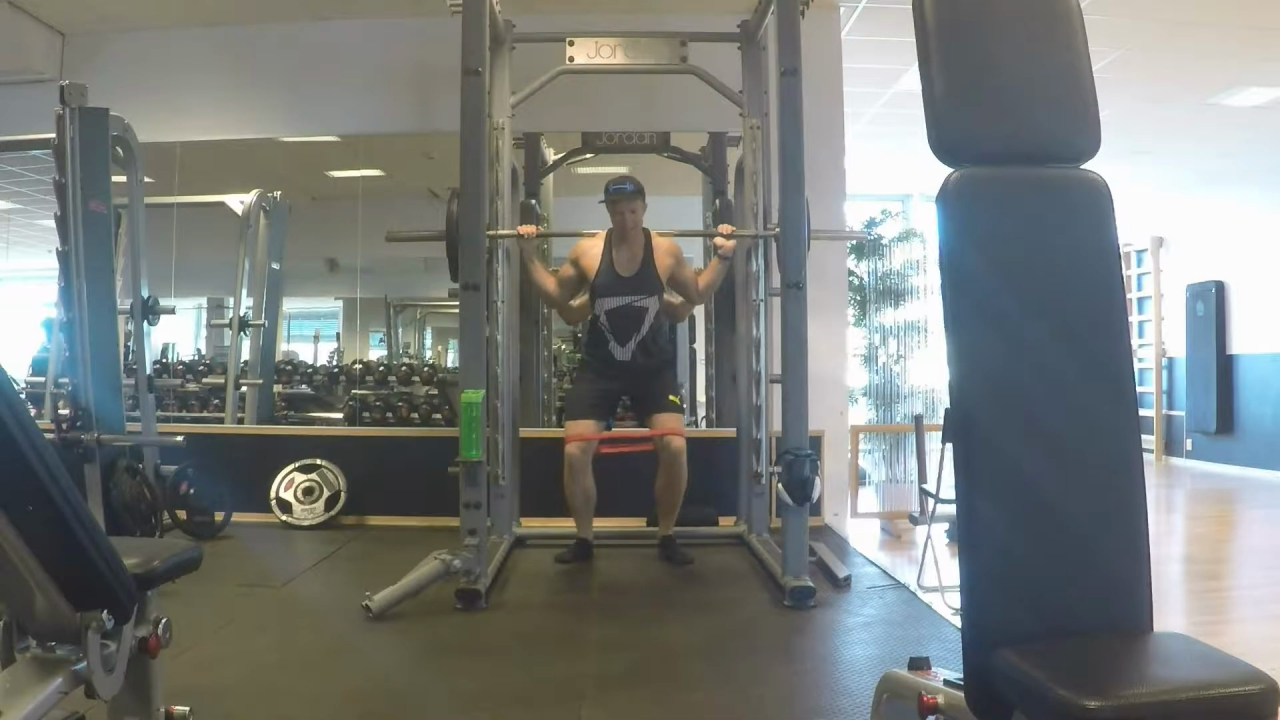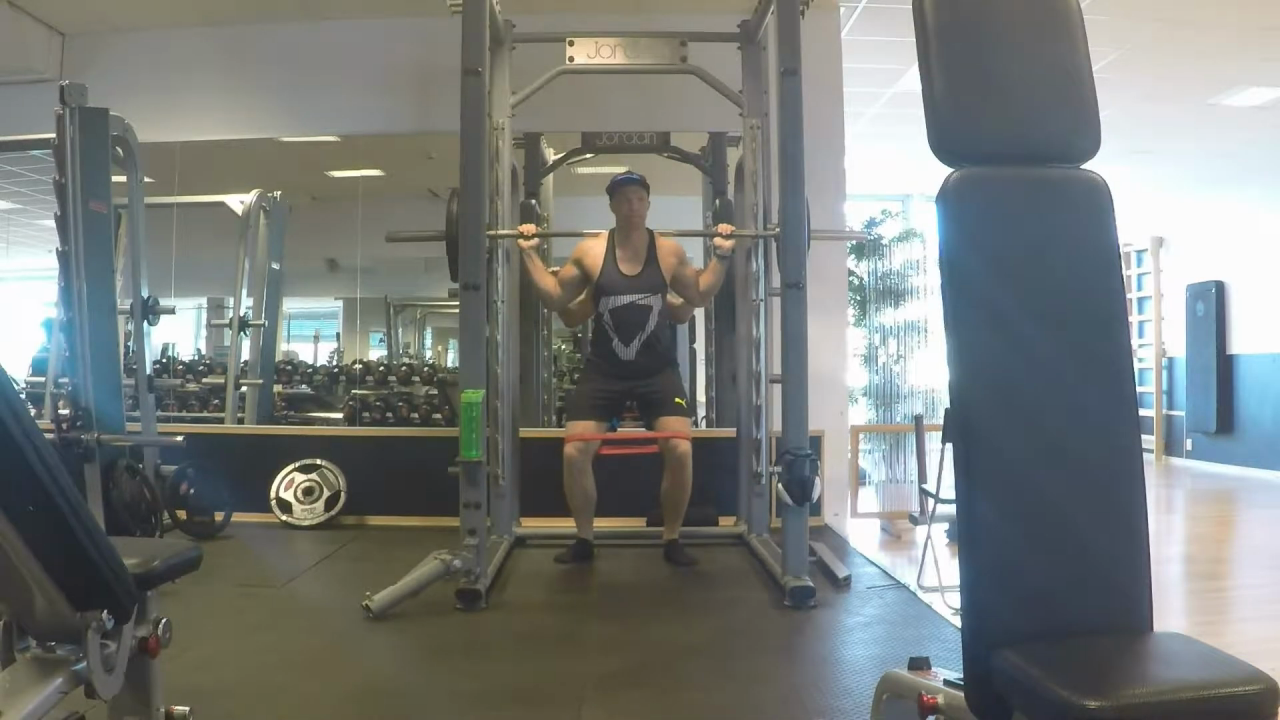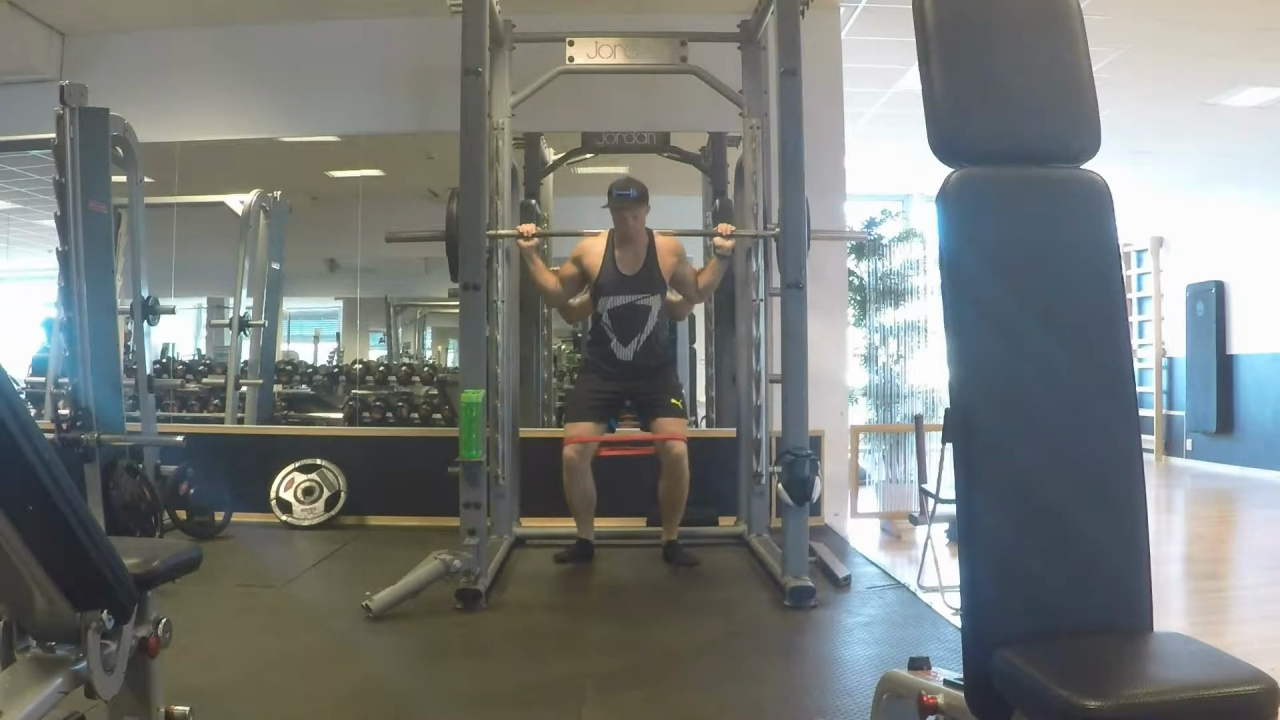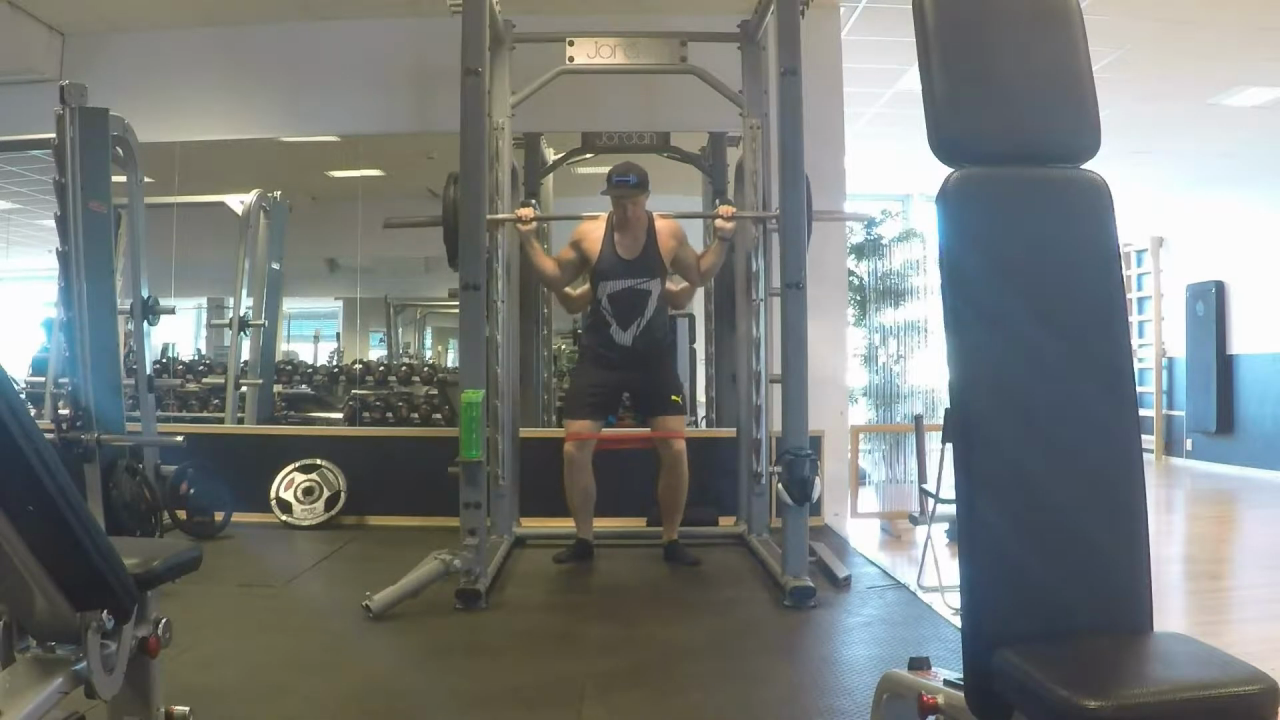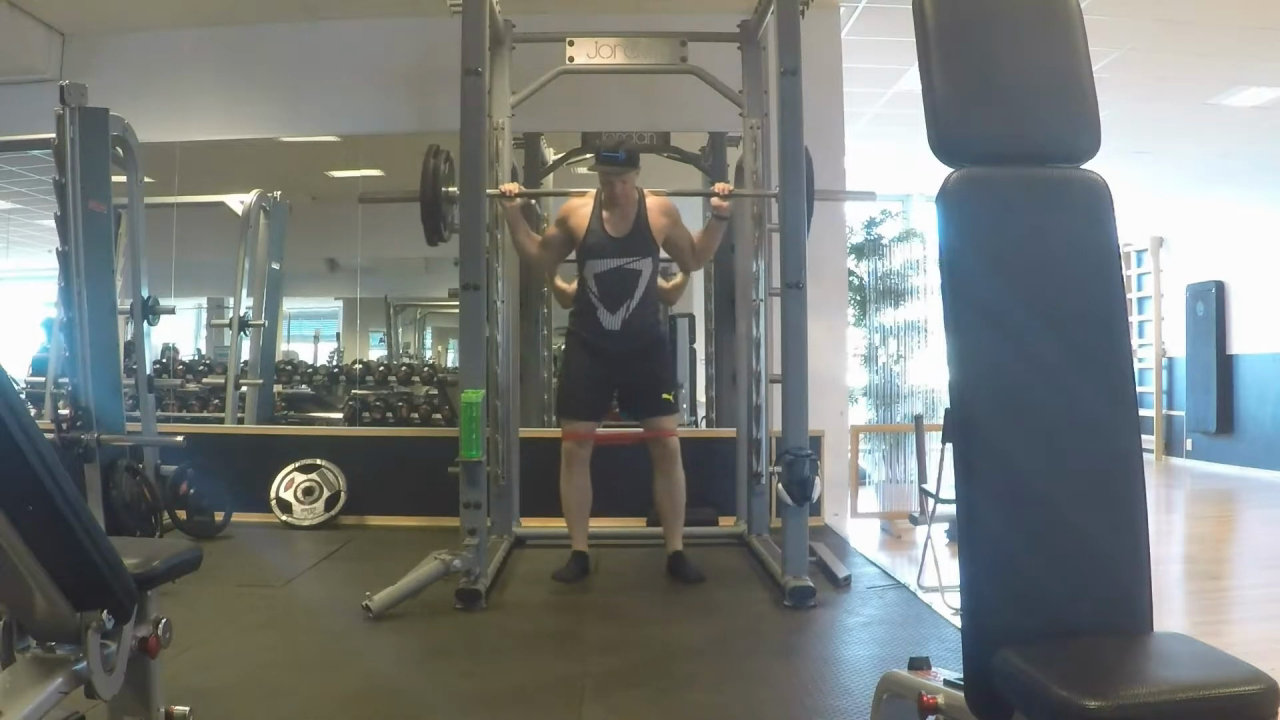
dt=1s
person 1, frame 1
left shoulder: (667, 251)
right shoulder: (586, 251)
left elbow: (697, 294)
right elbow: (556, 297)
left wrist: (723, 256)
right wrist: (530, 254)
left hip: (653, 368)
right hip: (599, 369)
left knee: (674, 448)
right knee: (575, 453)
left ankle: (667, 537)
right ankle: (583, 539)
person 1, frame 2
left shoulder: (670, 252)
right shoulder: (589, 252)
left elbow: (698, 297)
right elbow: (556, 299)
left wrist: (722, 256)
right wrist: (530, 254)
left hip: (657, 370)
right hip: (603, 371)
left knee: (681, 452)
right knee: (575, 454)
left ankle: (672, 540)
right ankle: (584, 539)
person 1, frame 3
left shoulder: (669, 250)
right shoulder: (589, 251)
left elbow: (697, 293)
right elbow: (556, 295)
left wrist: (721, 255)
right wrist: (531, 255)
left hip: (655, 369)
right hip: (600, 369)
left knee: (676, 452)
right knee: (573, 455)
left ankle: (670, 540)
right ankle: (585, 539)
person 1, frame 4
left shoulder: (669, 233)
right shoulder: (587, 234)
left elbow: (698, 276)
right elbow: (555, 279)
left wrist: (722, 238)
right wrist: (529, 239)
left hip: (654, 357)
right hip: (598, 358)
left knee: (674, 449)
right knee: (575, 450)
left ankle: (671, 540)
right ankle: (583, 539)
person 1, frame 5
left shoulder: (661, 212)
right shoulder: (575, 212)
left elbow: (694, 260)
right elbow: (541, 260)
left wrist: (718, 217)
right wrist: (513, 214)
left hip: (646, 346)
right hip: (588, 347)
left knee: (667, 449)
right knee: (575, 449)
left ankle: (676, 553)
right ankle: (579, 552)
